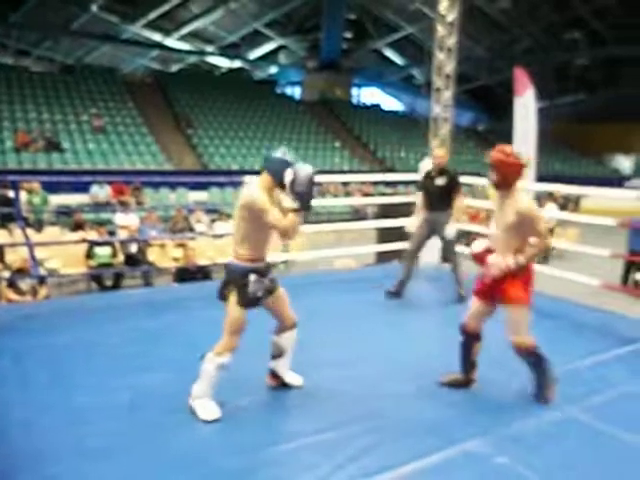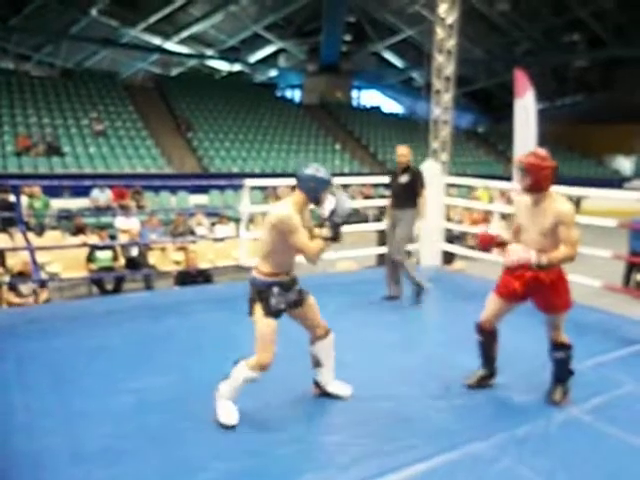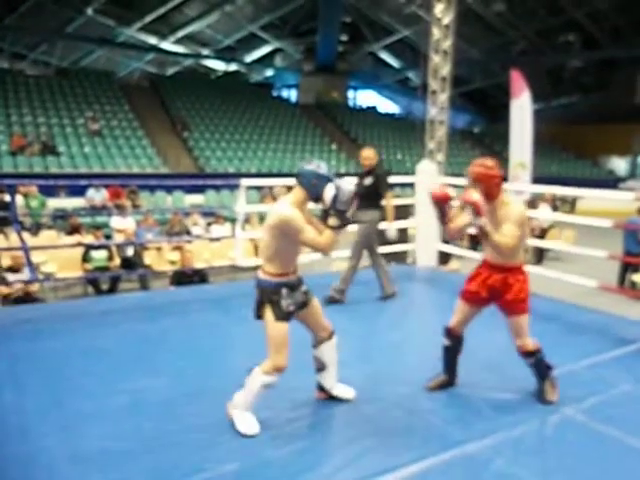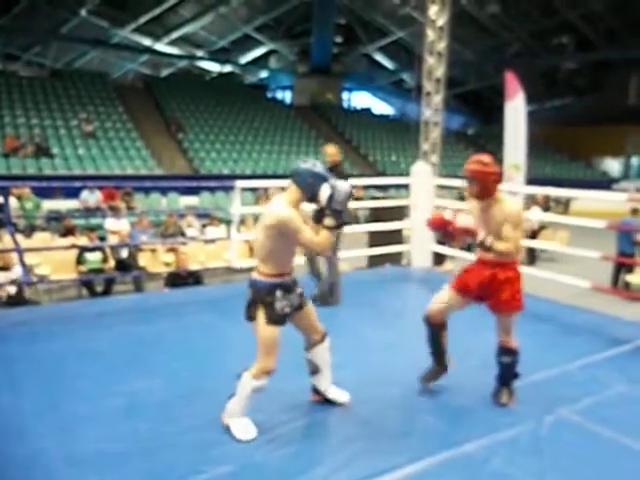
dt=0.4s
person 1, frame 1
left shoulder: (271, 193)
right shoulder: (254, 196)
left elbow: (286, 226)
right elbow: (287, 231)
left wrist: (298, 198)
right wrist: (299, 196)
left hip: (261, 269)
right hip: (243, 272)
left knee: (288, 321)
right knee: (230, 342)
left ankle: (278, 371)
right ankle: (200, 395)
person 1, frame 2
left shoulder: (299, 210)
right shoulder: (285, 215)
left elbow: (312, 242)
right elbow: (312, 255)
left wrist: (331, 222)
right wrist: (332, 225)
left hip: (288, 282)
right hip: (267, 287)
left knee: (321, 330)
right knee: (263, 359)
left ankle: (324, 382)
right ankle: (225, 396)
person 1, frame 3
left shoulder: (297, 206)
right shoulder: (286, 214)
left elbow: (319, 233)
right elbow: (324, 246)
left wrist: (332, 211)
right wrist: (337, 214)
left hip: (293, 282)
right hip: (274, 289)
left knee: (324, 332)
right knee: (277, 363)
left ankle: (328, 385)
right ankle: (240, 406)
person 1, frame 4
left shoulder: (289, 205)
right shoulder: (283, 214)
left elbow: (311, 233)
right elbow: (321, 247)
left wrist: (324, 212)
right wrist: (333, 213)
left hip: (287, 283)
right hip: (268, 289)
left knee: (317, 335)
right knee: (266, 365)
left ankle: (322, 387)
right ankle: (234, 413)
person 2, frame 1
left shoulder: (524, 205)
right shoulder: (499, 198)
left elbow: (543, 241)
left wrist: (513, 263)
right wrist: (487, 245)
left hip: (516, 275)
right hip: (494, 272)
left knee: (519, 339)
right knee: (470, 325)
left ankle: (543, 377)
right ankle: (467, 375)
person 2, frame 2
left shoulder: (562, 209)
right shoulder: (520, 201)
left elbow: (570, 251)
left wrist: (535, 259)
right wrist: (499, 241)
left hip: (548, 276)
right hip: (518, 272)
left knee: (556, 334)
right knee: (485, 322)
left ankle: (561, 382)
right ankle: (488, 370)
person 2, frame 3
left shoulder: (514, 210)
right shoulder: (478, 206)
left elbow: (503, 247)
right elbow: (451, 233)
left wrist: (480, 219)
left hip: (511, 278)
right hip: (485, 272)
left knee: (522, 341)
right knee: (454, 326)
left ankle: (545, 378)
right ankle: (448, 375)
person 2, frame 4
left shoulder: (510, 209)
right shoulder: (473, 206)
left elbow: (511, 250)
right elbow: (459, 240)
left wrist: (478, 237)
right wrist: (447, 228)
left hip: (504, 275)
right hip: (478, 268)
left knee: (506, 338)
right knee: (433, 312)
left ankle: (505, 384)
right ankle: (439, 363)
person 3, frame 1
left shoulder: (451, 176)
right shoulder: (427, 175)
left elbow: (458, 200)
left wrist: (453, 222)
right wrist: (417, 218)
left hip: (444, 218)
right hip: (428, 217)
left knee: (451, 256)
right knee: (411, 250)
left ankle: (460, 291)
right ankle: (399, 288)
person 3, frame 2
left shoulder: (415, 173)
right shoulder: (394, 174)
left elbow: (422, 197)
left wrist: (421, 219)
right wrist: (388, 217)
left hip: (407, 215)
right hip: (394, 215)
left knee: (398, 255)
right knee: (390, 255)
left ankle: (417, 283)
right ankle: (394, 291)
person 3, frame 3
left shoulder: (379, 175)
right shoulder: (362, 176)
left elbow: (388, 200)
left wrist: (390, 225)
left hip: (370, 217)
right hip: (362, 217)
left knee: (355, 256)
right knee: (374, 255)
left ankle: (339, 293)
right ankle: (389, 289)
person 3, frame 4
left shoulder: (339, 174)
right shoulder: (327, 173)
left knee: (331, 257)
right knee: (310, 254)
left ankle: (333, 296)
right ankle: (323, 291)
